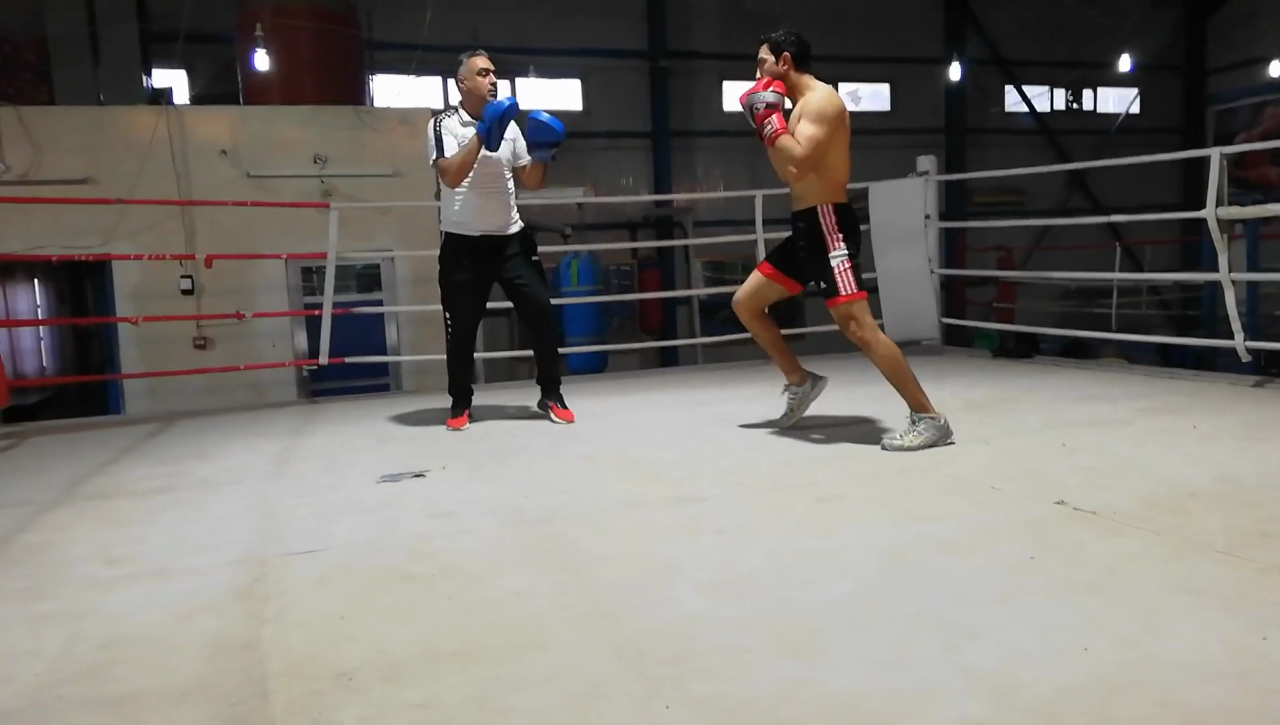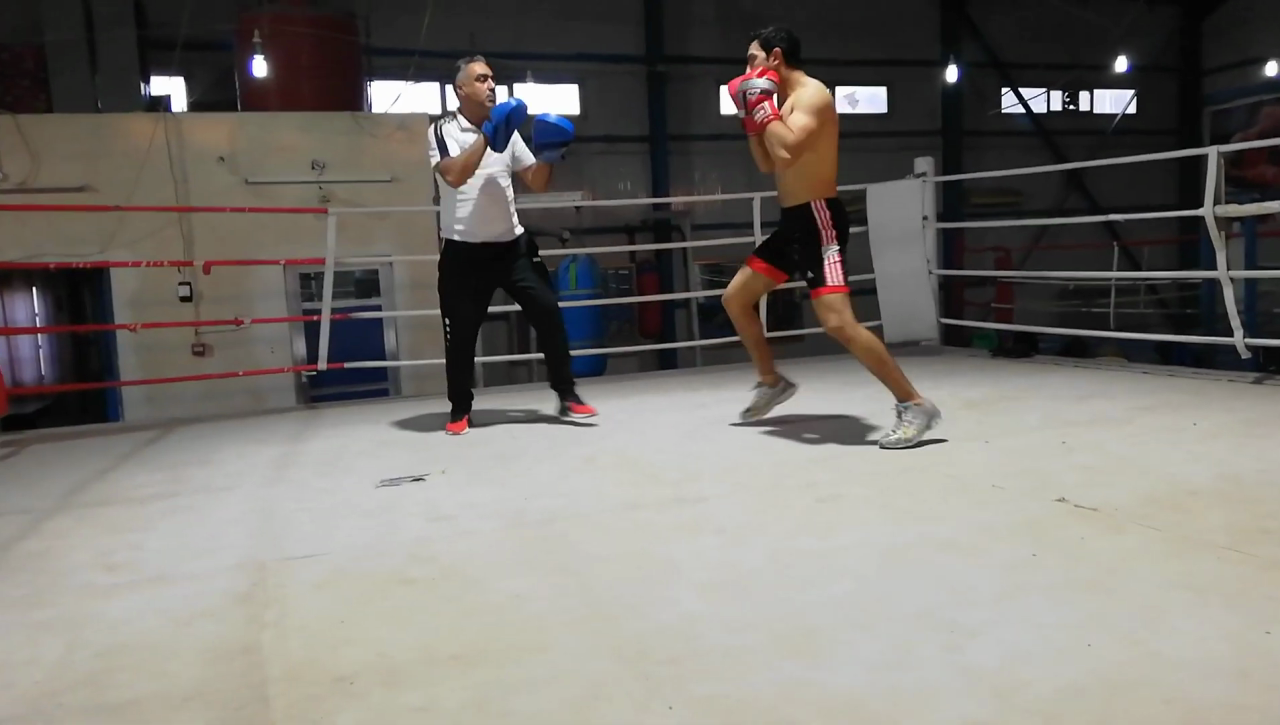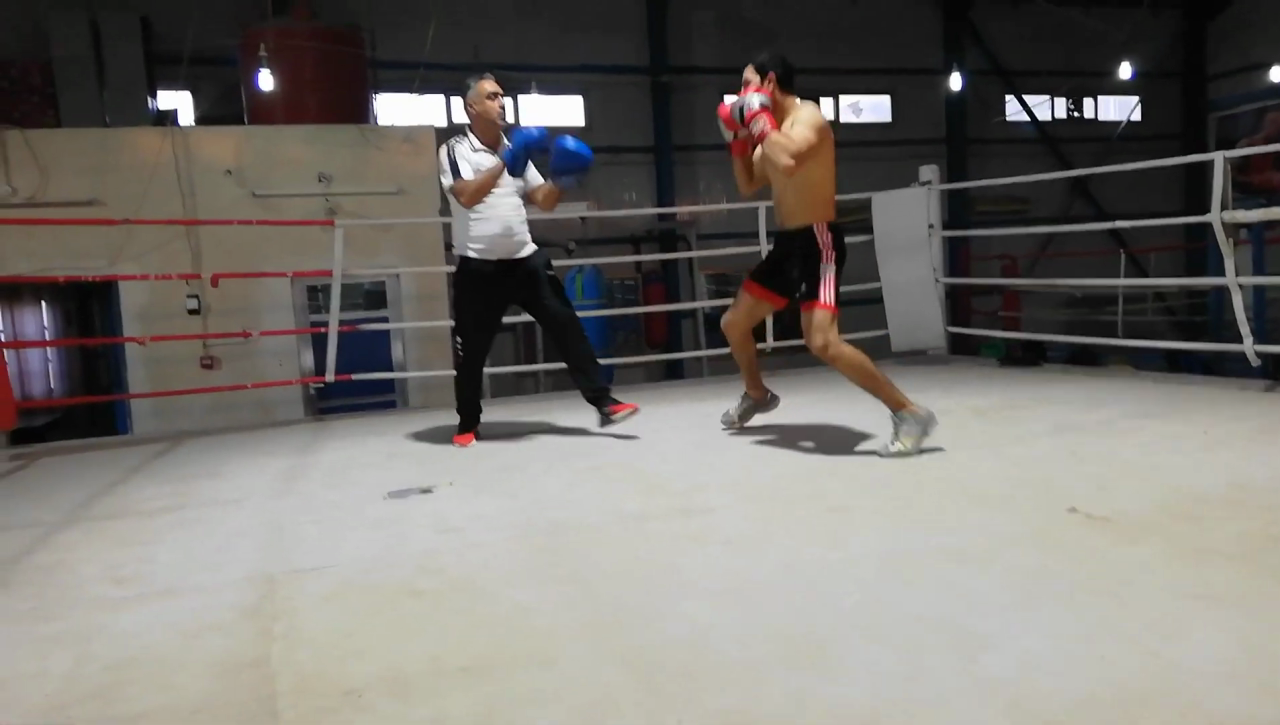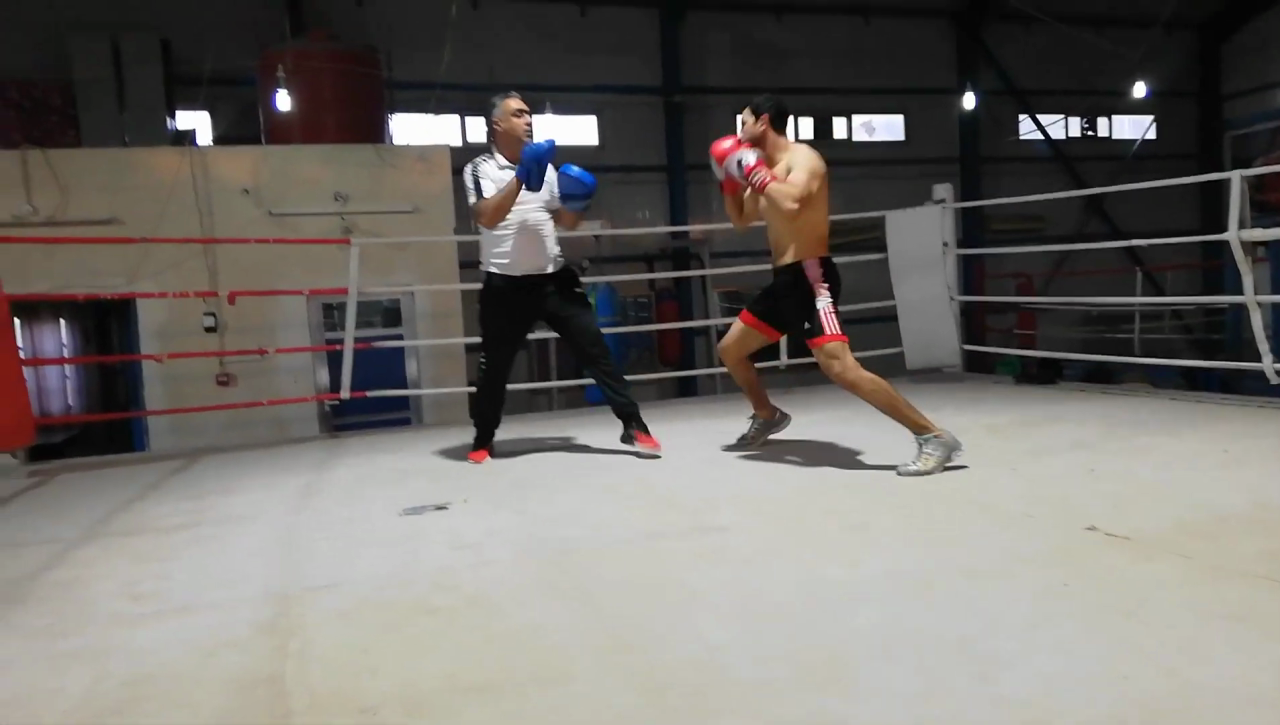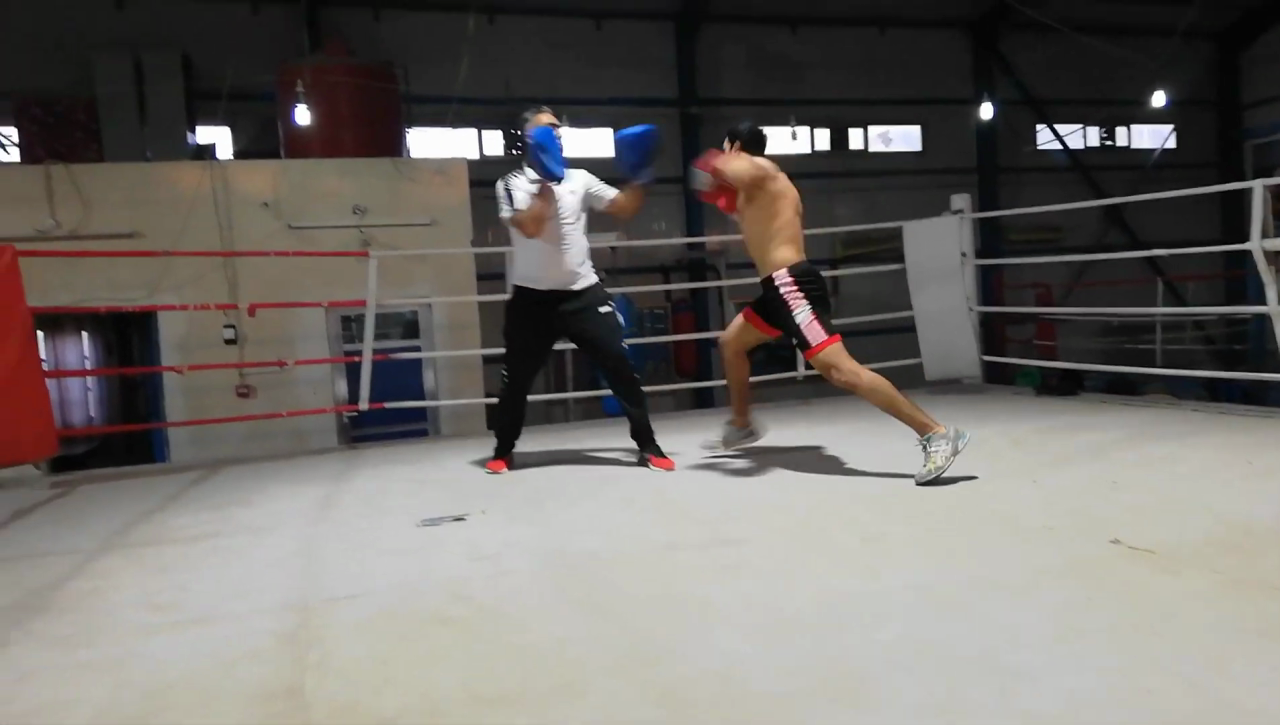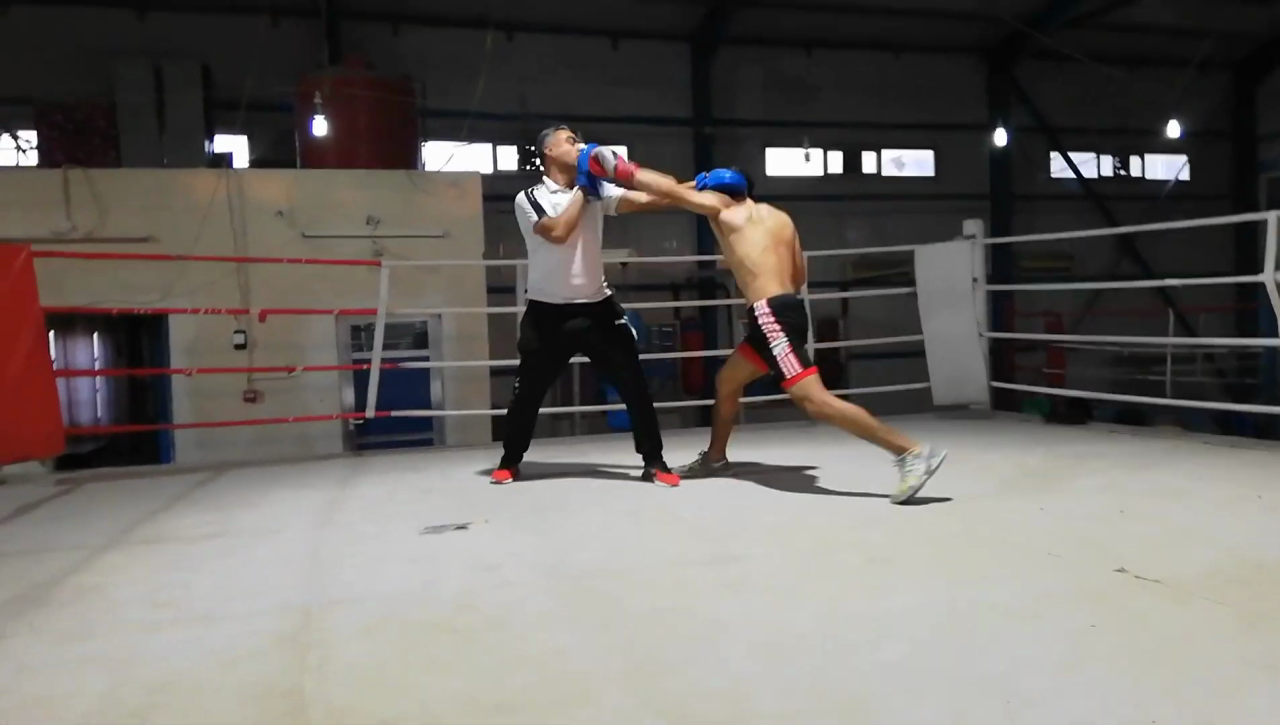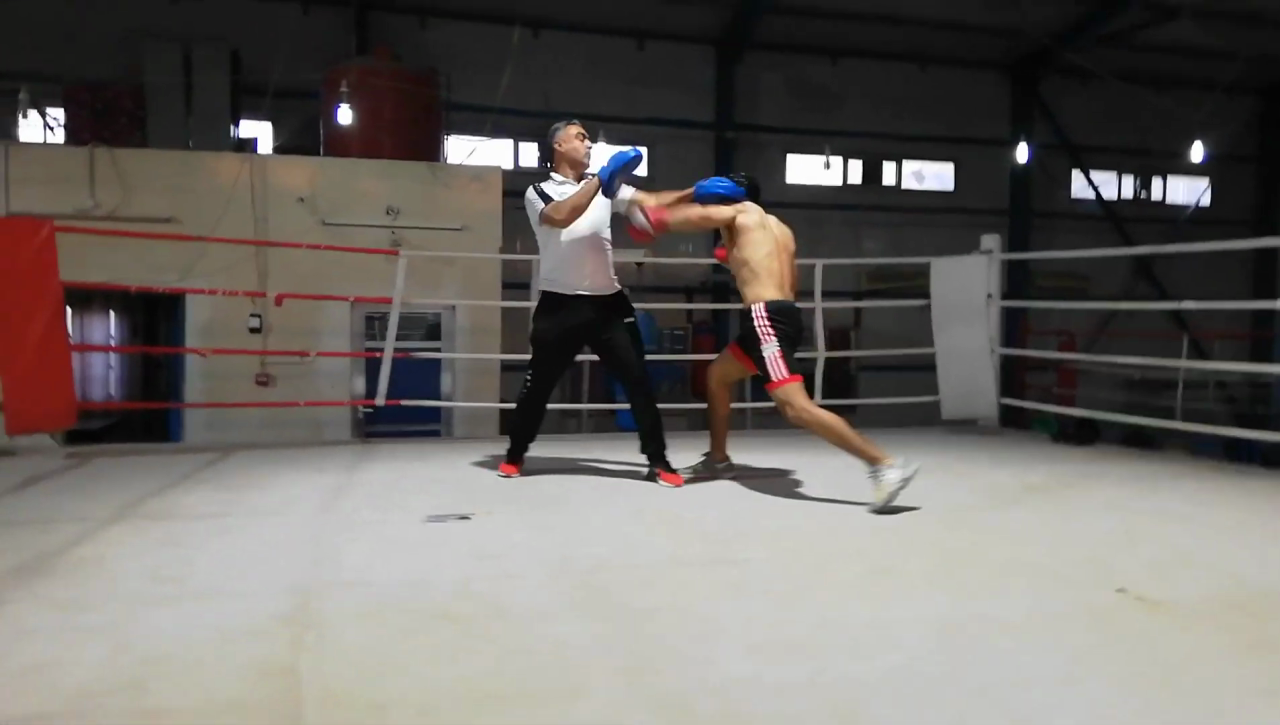
dt=0.1s
person 1, frame 1
left shoulder: (821, 99)
right shoulder: (800, 106)
left elbow: (796, 165)
left wrist: (770, 117)
right wrist: (766, 126)
left hip: (827, 225)
right hip: (804, 228)
left knee: (859, 328)
right knee: (744, 303)
left ankle: (928, 417)
right ankle: (800, 379)
person 1, frame 2
left shoulder: (811, 94)
right shoulder: (787, 100)
left elbow: (786, 152)
right elbow: (768, 165)
left wrist: (761, 105)
right wrist: (750, 119)
left hip: (817, 219)
right hip: (791, 223)
left knee: (837, 322)
right knee: (735, 299)
left ankle: (914, 406)
right ankle: (772, 383)
person 1, frame 3
left shoulder: (807, 117)
right shoulder: (774, 126)
left elbow: (786, 162)
right elbow: (748, 185)
left wrist: (757, 120)
right wrist: (734, 135)
left hip: (816, 243)
right hip: (787, 245)
left knee: (823, 343)
right knee: (734, 326)
left ankle: (910, 415)
right ankle: (757, 396)
person 1, frame 4
left shoulder: (802, 159)
right shoulder: (769, 170)
left elbow: (790, 207)
right elbow: (740, 219)
left wrist: (753, 171)
right wrist: (729, 179)
left hip: (811, 278)
right hip: (782, 281)
left knee: (840, 367)
right knee: (729, 350)
left ankle: (933, 438)
right ankle: (767, 416)
person 1, frame 5
left shoulder: (757, 169)
right shoulder: (767, 184)
left elbow: (740, 171)
left wrist: (707, 168)
right wrist: (729, 205)
left hip: (789, 284)
right hip: (779, 285)
left knee: (838, 369)
right knee: (730, 344)
left ankle: (935, 435)
right ankle: (740, 426)
person 1, frame 6
left shoulder: (725, 208)
right shoulder: (781, 218)
left elbow: (671, 189)
right elbow: (799, 278)
left wrist: (621, 169)
left hip: (769, 313)
right hip: (784, 310)
left knee: (813, 400)
right knee: (726, 382)
left ankle: (913, 454)
right ankle: (715, 456)
person 1, frame 7
left shoulder: (740, 213)
right shoulder: (780, 230)
left elbow: (695, 215)
left wrist: (649, 217)
left hip: (766, 318)
right hip: (774, 316)
left knee: (795, 406)
right knee: (717, 378)
left ankle: (886, 465)
right ankle: (716, 460)
person 2, frame 1
left shoulder: (506, 126)
right shoulder: (444, 124)
left elbow: (532, 182)
right elbow: (451, 175)
left wrist: (541, 153)
right wrist: (481, 134)
left hip: (511, 240)
right hip: (463, 245)
left knee: (541, 312)
right knee: (461, 329)
left ankle: (550, 396)
right ankle: (460, 405)
person 2, frame 2
left shoulder: (508, 130)
right shoulder: (443, 130)
left elbow: (537, 183)
right elbow: (454, 176)
left wrist: (550, 155)
right wrist: (487, 137)
left hip: (512, 245)
right hip: (464, 251)
left knee: (548, 312)
right knee: (461, 335)
left ankle: (567, 395)
right ankle: (460, 409)
person 2, frame 3
left shoulder: (520, 150)
right shoulder: (454, 150)
left elbow: (544, 202)
right elbow: (466, 197)
left wrist: (566, 176)
right wrist: (505, 162)
left hip: (525, 262)
right hip: (477, 269)
left knee: (567, 328)
right knee: (471, 350)
left ankle: (603, 401)
right ankle: (467, 423)
person 2, frame 4
left shoulder: (546, 168)
right shoulder: (479, 169)
left elbow: (566, 222)
right elbow: (487, 217)
left wrist: (577, 203)
right wrist: (520, 177)
left hip: (553, 277)
right hip: (505, 285)
left knee: (593, 346)
right knee: (494, 366)
left ankle: (632, 425)
right ankle: (483, 440)
person 2, frame 5
left shoulder: (578, 178)
right shoulder: (511, 185)
left elbow: (625, 207)
right elbow: (530, 228)
right wrist: (546, 177)
left hip: (582, 294)
right hip: (532, 300)
left knee: (619, 365)
right knee: (516, 379)
left ankle: (647, 446)
right ankle: (503, 450)
person 2, frame 6
left shoulder: (596, 190)
right shoulder: (530, 197)
left elbow: (643, 201)
right elbow: (558, 233)
right wrist: (582, 187)
left hip: (596, 308)
right hip: (547, 313)
left knee: (633, 379)
right knee: (529, 391)
left ankle: (654, 461)
right ankle: (509, 461)
person 2, frame 7
left shoulder: (607, 187)
right shoulder: (541, 190)
left elbow: (650, 203)
right elbow: (562, 217)
left wrist: (696, 192)
right wrist: (601, 178)
left hip: (607, 301)
right hip: (559, 304)
left knee: (637, 379)
right knee: (539, 384)
left ankle: (657, 461)
right ankle: (515, 454)
